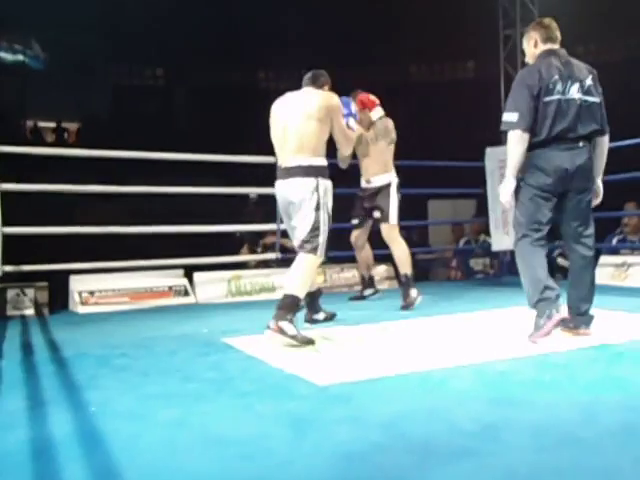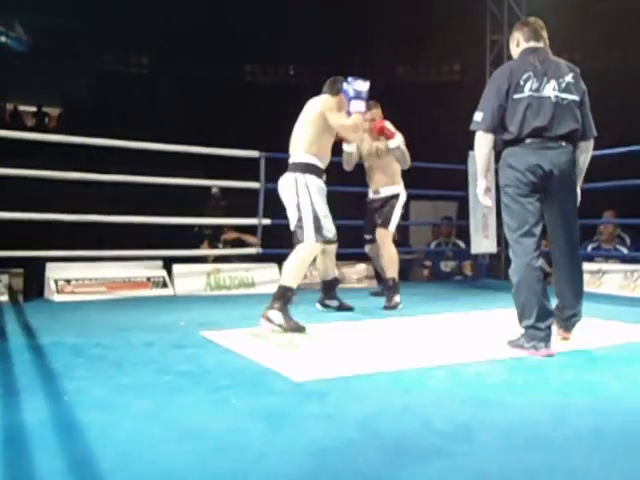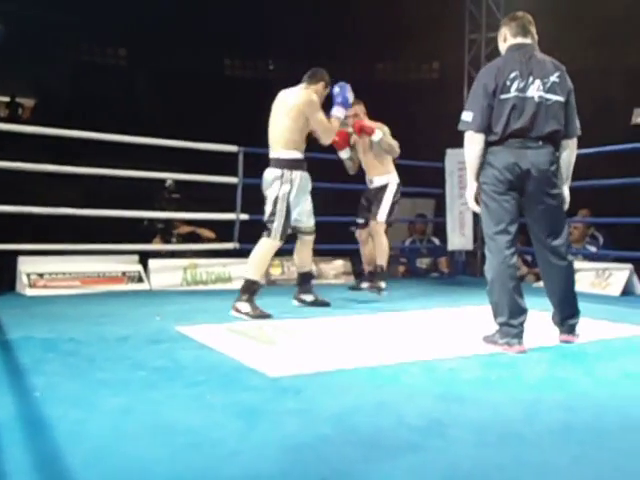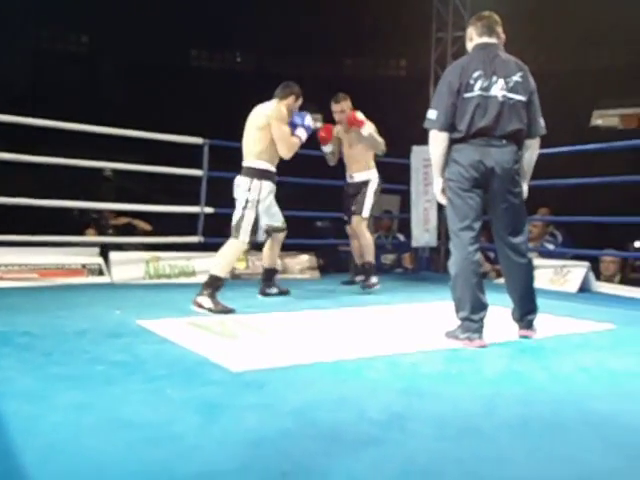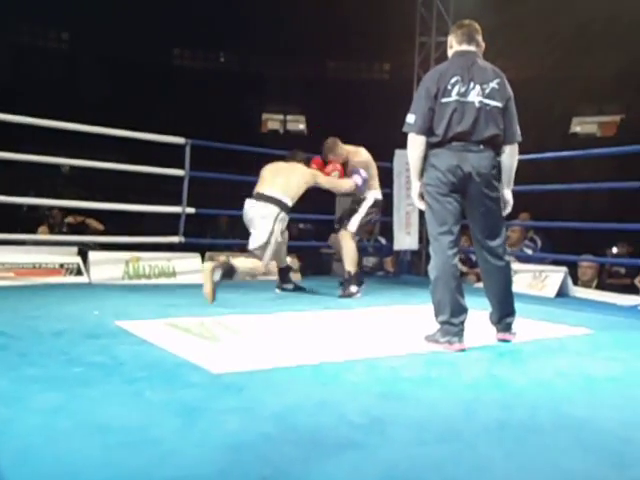
dt=0.4s
person 1, frame 1
left shoulder: (531, 74)
right shoulder: (588, 73)
left elbow: (519, 131)
right elbow: (602, 134)
left wrist: (510, 176)
right wrist: (596, 176)
left hip: (544, 161)
right hip: (582, 160)
left knee: (530, 235)
right knee: (580, 239)
left ankle: (547, 307)
right ankle: (580, 317)
person 1, frame 2
left shoulder: (507, 73)
right shoulder: (571, 73)
left elbow: (485, 130)
right elbow: (587, 138)
left wrist: (482, 176)
right wrist: (576, 180)
left hip: (521, 159)
right hip: (561, 159)
left knee: (525, 246)
right knee: (567, 243)
left ankle: (536, 334)
right ankle: (568, 318)
person 1, frame 3
left shoulder: (494, 70)
right shoulder: (557, 72)
left elbow: (475, 132)
right elbow: (570, 137)
left wrist: (471, 178)
right wrist: (564, 181)
left hip: (501, 159)
right hip: (543, 160)
left knee: (501, 245)
right knee: (553, 244)
left ankle: (510, 331)
right ankle: (568, 324)
person 1, frame 4
left shoulder: (459, 69)
right shoulder: (521, 72)
left elbow: (439, 129)
right elbow: (533, 135)
left wrist: (438, 175)
right wrist: (524, 178)
left hip: (466, 157)
right hip: (506, 159)
left knee: (465, 242)
right knee: (514, 241)
left ankle: (471, 327)
right ankle: (526, 320)
person 1, frame 5
left shoulder: (437, 75)
right shoulder: (498, 79)
left elbow: (417, 133)
right elbow: (510, 142)
left wrist: (415, 178)
right wrist: (507, 186)
left hip: (444, 161)
right hip: (484, 163)
left knee: (444, 246)
right knee: (492, 245)
left ankle: (450, 330)
right ankle: (504, 324)
person 2, frame 1
left shoulder: (280, 103)
right shoulder: (329, 99)
right elbow: (346, 148)
right wrist: (348, 122)
left hip: (285, 182)
right hip: (312, 179)
left knee: (308, 248)
right knee: (311, 252)
left ankle: (314, 309)
right ankle: (283, 317)
person 2, frame 2
left shoulder: (316, 104)
right shoulder: (328, 102)
right elbow: (354, 134)
right wrist: (358, 101)
left hip: (306, 178)
right hip: (303, 177)
left knee: (329, 239)
right knee: (310, 243)
left ankle: (329, 296)
right ankle: (277, 307)
person 2, frame 3
left shoulder: (286, 95)
right shoulder: (308, 97)
right elbow: (326, 137)
right wrist: (340, 108)
left hip: (292, 172)
right hip: (288, 173)
left knee: (307, 233)
right knee: (274, 237)
left ankle: (304, 291)
right ankle: (243, 299)
person 2, frame 4
left shoulder: (263, 109)
right shoulder: (278, 111)
right elbow: (286, 152)
left wrist: (290, 130)
right wrist: (302, 131)
left hip: (259, 182)
right hip: (256, 182)
left knee: (278, 231)
right knee: (241, 239)
left ankle: (268, 284)
right ankle: (206, 295)
person 2, frame 5
left shoulder: (270, 166)
right shoulder: (307, 172)
right elbow: (341, 186)
right wrist: (357, 179)
left hip: (252, 206)
right hip: (270, 212)
left knee: (281, 237)
right knee: (259, 262)
left ankle: (285, 281)
right ankle: (215, 269)
person 3, frame 1
left shoulder: (383, 124)
right shoulder: (353, 130)
left elbow: (391, 137)
left wrist: (375, 109)
left hip: (386, 185)
right hip: (366, 187)
left knee: (389, 233)
right knee: (357, 238)
left ankle: (409, 289)
right ankle: (368, 285)
person 3, frame 2
left shoulder: (393, 135)
right shoulder: (361, 140)
left elbow: (405, 164)
right elbow: (348, 166)
left wrist: (392, 137)
right wrist: (348, 143)
left hip: (394, 195)
right hip: (374, 198)
left knee: (384, 237)
right knee: (370, 248)
left ankle: (393, 293)
right ankle: (387, 282)
person 3, frame 3
left shoulder: (380, 128)
right shoulder: (354, 138)
left elbow: (395, 151)
right elbow: (352, 170)
left wrist: (373, 133)
right wrist: (343, 149)
left hip: (388, 184)
right hip: (371, 187)
left knee: (377, 227)
right knee: (362, 236)
left ankle: (380, 279)
right ankle: (369, 278)
person 3, frame 4
left shoulder: (366, 124)
right shoulder: (337, 131)
left elbow: (380, 149)
right elbow: (332, 162)
left wrist: (362, 127)
right wrist: (325, 143)
left hip: (367, 181)
right hip: (350, 182)
left knee: (358, 224)
right knee: (351, 230)
left ankle: (371, 274)
right ankle: (360, 272)
person 3, frame 5
left shoulder: (358, 158)
right shoulder: (344, 158)
left hip: (370, 199)
right hip: (359, 199)
left knee: (344, 235)
right knee: (338, 239)
left ankle: (352, 284)
right ankle: (353, 278)
